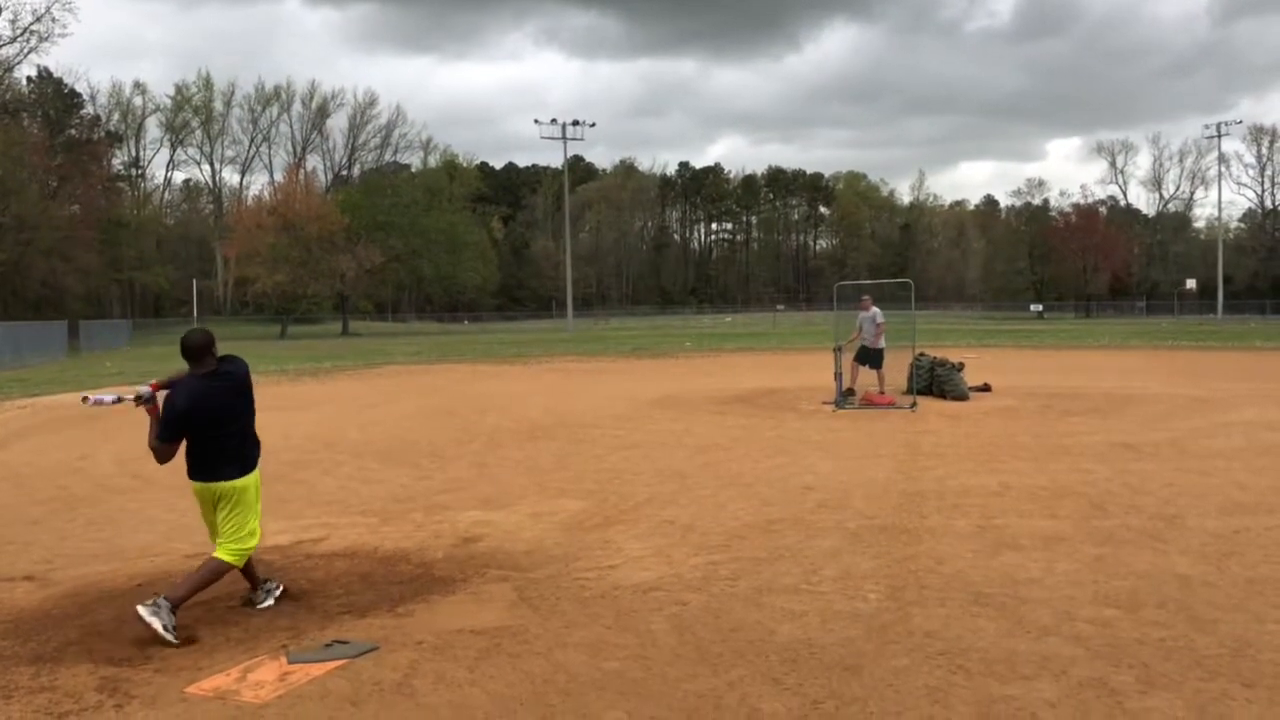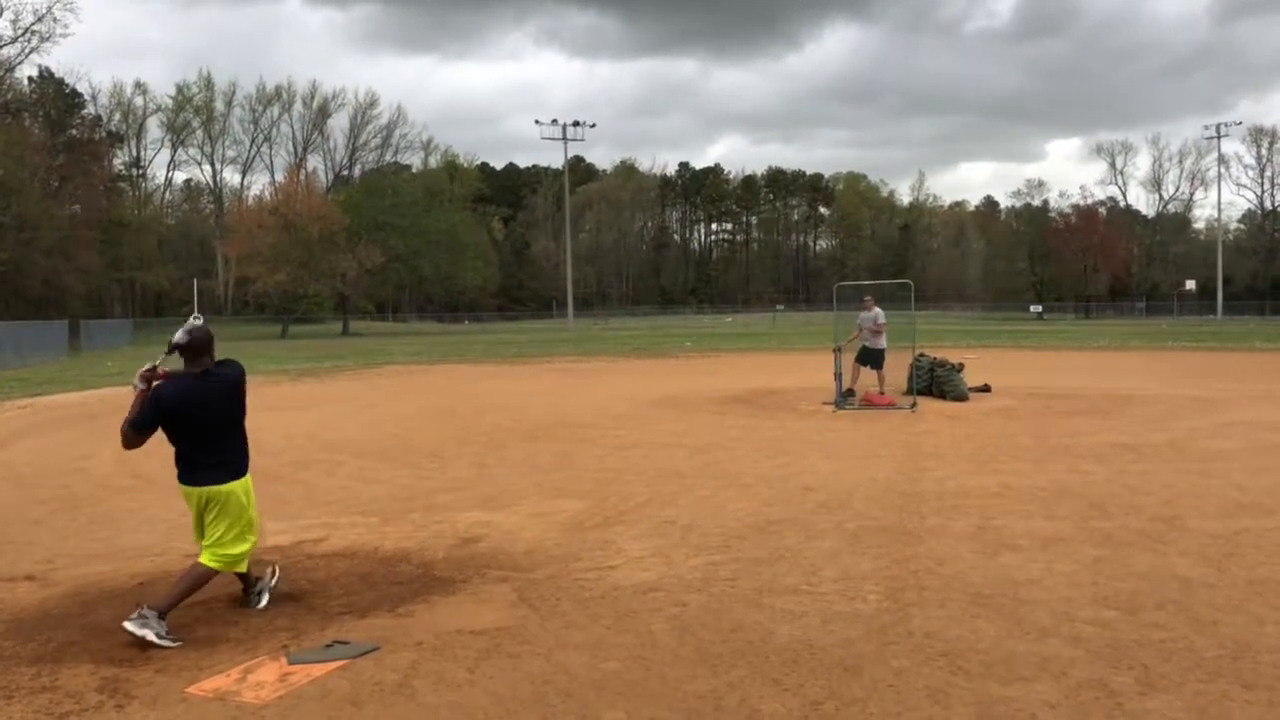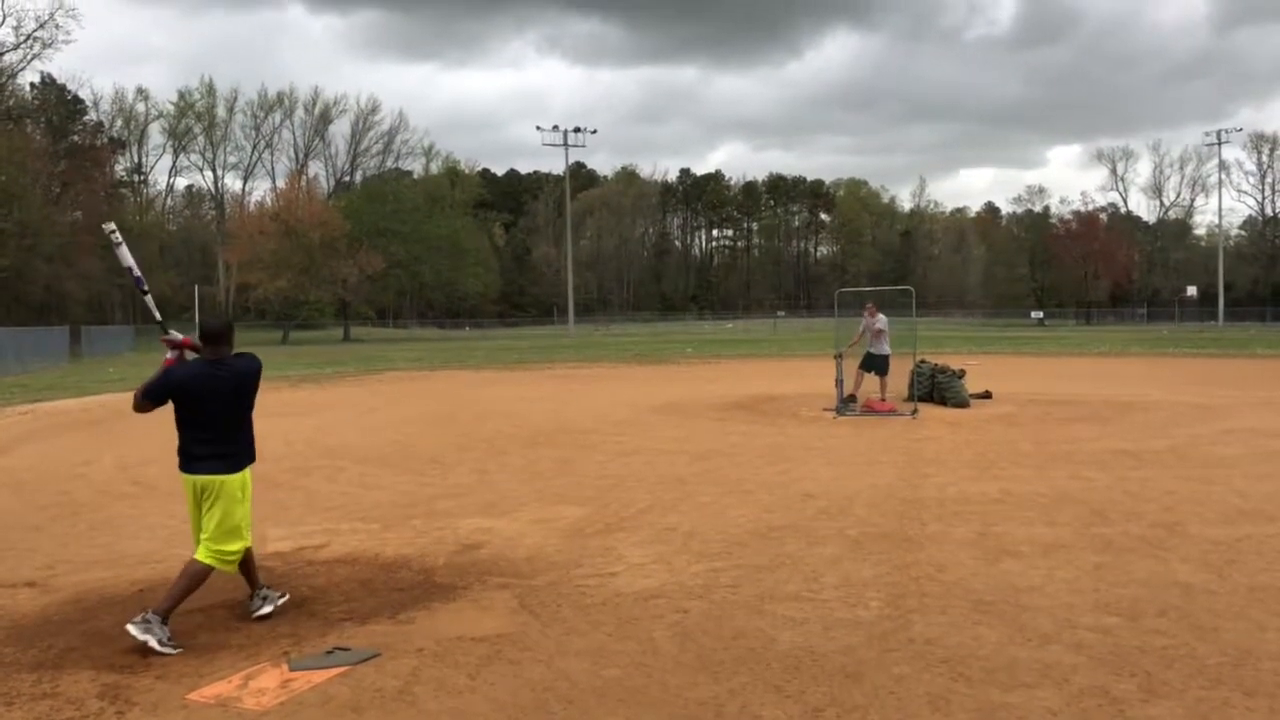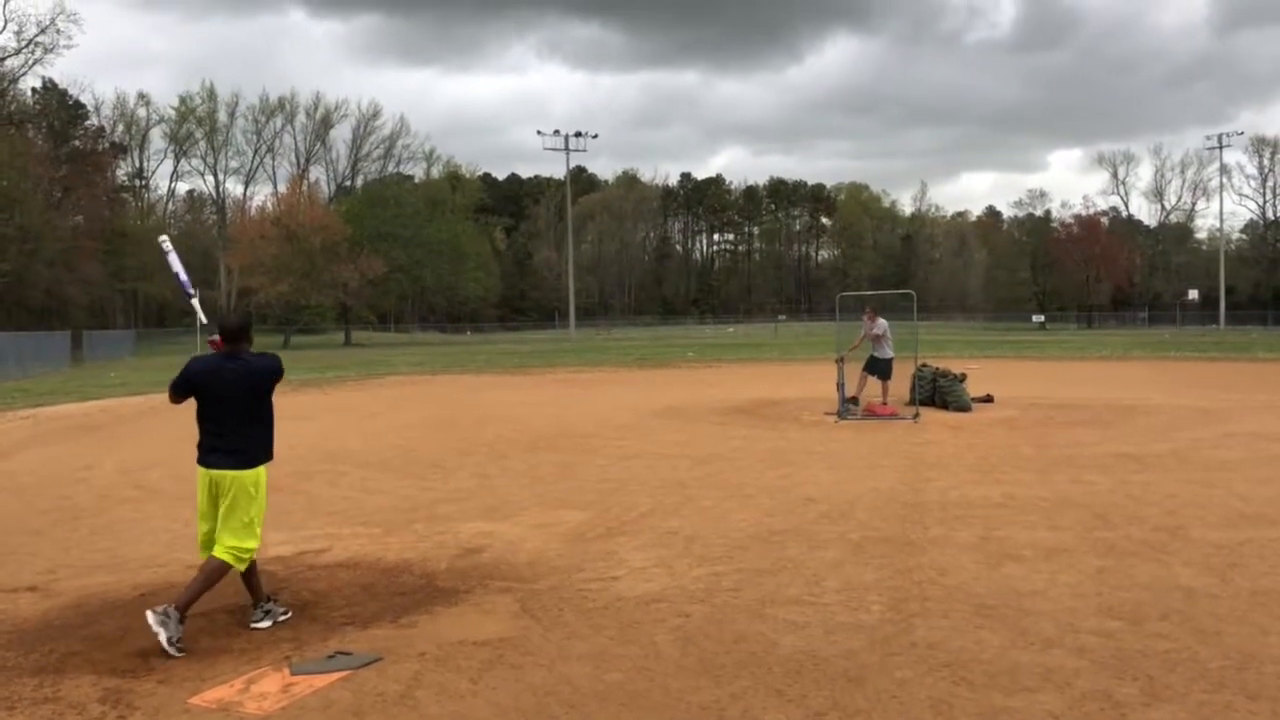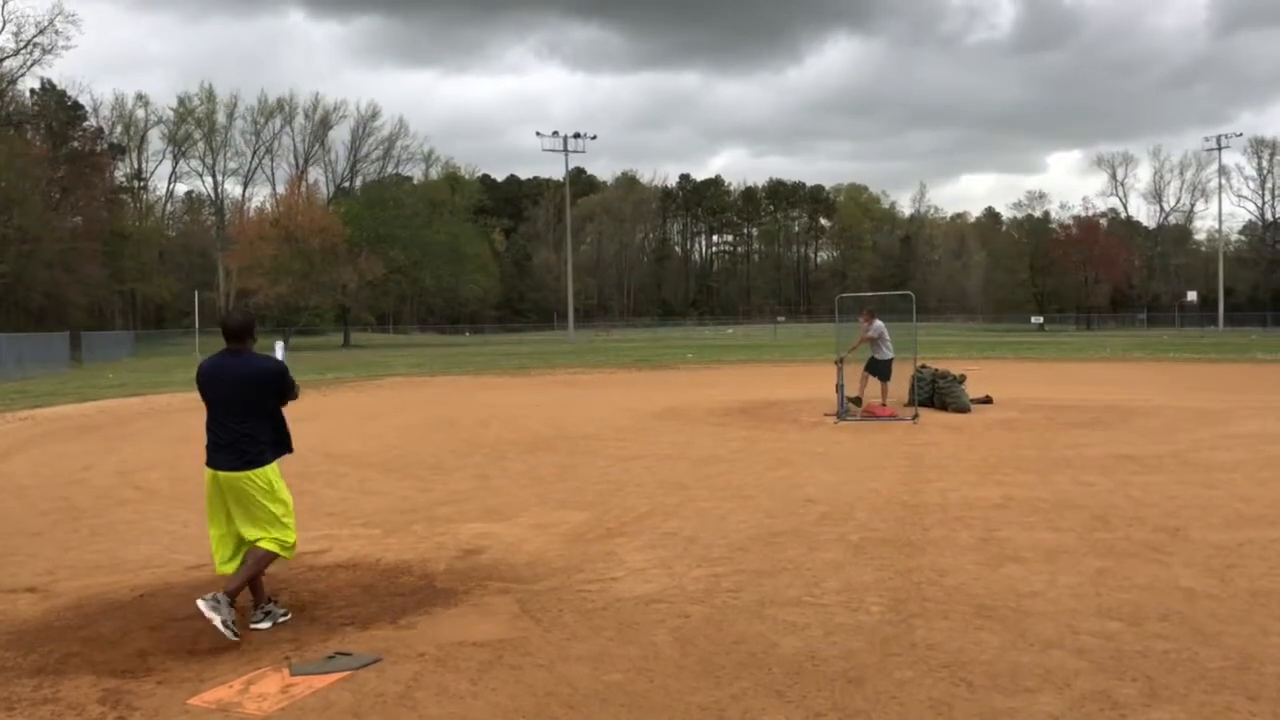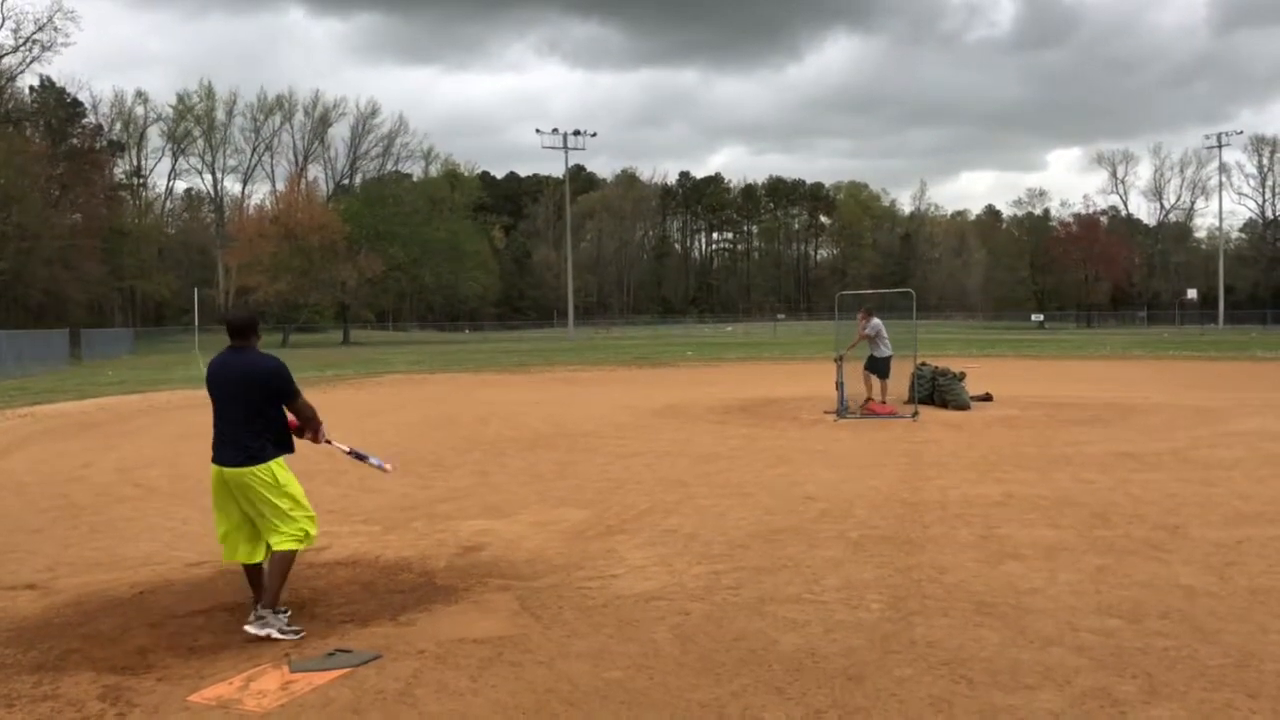
dt=0.2s
person 1, frame 1
left shoulder: (179, 400)
right shoulder: (237, 369)
left elbow: (162, 456)
left wrist: (152, 411)
right wrist: (159, 387)
left hip: (203, 479)
right hip: (240, 476)
left knee: (232, 533)
right knee: (231, 549)
left ankle: (259, 587)
right ankle: (165, 605)
person 1, frame 2
left shoulder: (165, 395)
right shoulder: (234, 374)
left elbow: (129, 441)
left wrist: (142, 393)
right wrist: (165, 376)
left hip: (193, 483)
right hip: (231, 480)
left knee: (226, 539)
right knee: (217, 554)
left ankle: (252, 587)
right ankle: (151, 614)
person 1, frame 3
left shoulder: (179, 375)
right shoulder: (249, 367)
left elbow: (139, 404)
right wrist: (189, 346)
left hip: (194, 472)
right hip: (230, 472)
left knee: (231, 534)
right knee: (214, 549)
left ankle: (259, 594)
right ankle: (154, 618)
person 1, frame 4
left shoulder: (199, 368)
right shoulder: (269, 367)
left elbow: (175, 396)
right wrist: (230, 347)
left hip: (210, 467)
right hip: (245, 469)
left knee: (241, 536)
right knee: (232, 546)
left ankle: (262, 606)
right ankle: (173, 611)
person 1, frame 5
left shoulder: (206, 369)
right shoulder: (269, 368)
right elbow: (292, 395)
right wrist: (272, 395)
left hip: (218, 467)
right hip: (255, 467)
left knee: (238, 538)
right knee: (277, 535)
left ankle: (262, 606)
right ankle: (223, 598)
person 1, frame 6
left shoulder: (215, 368)
right shoulder: (269, 366)
right elbow: (303, 410)
left wrist: (290, 426)
right wrist: (315, 428)
left hip: (224, 464)
right hip: (260, 464)
left knee: (247, 534)
right knee: (293, 529)
left ankle: (264, 608)
right ankle: (265, 613)
